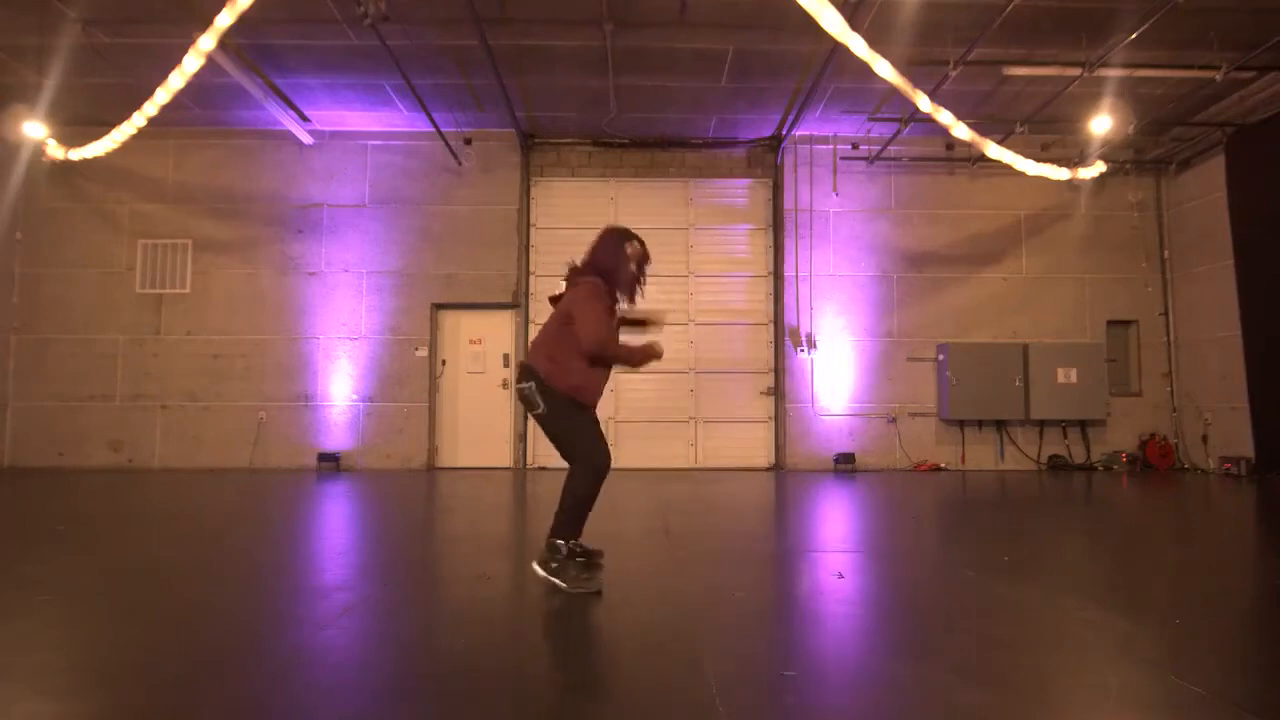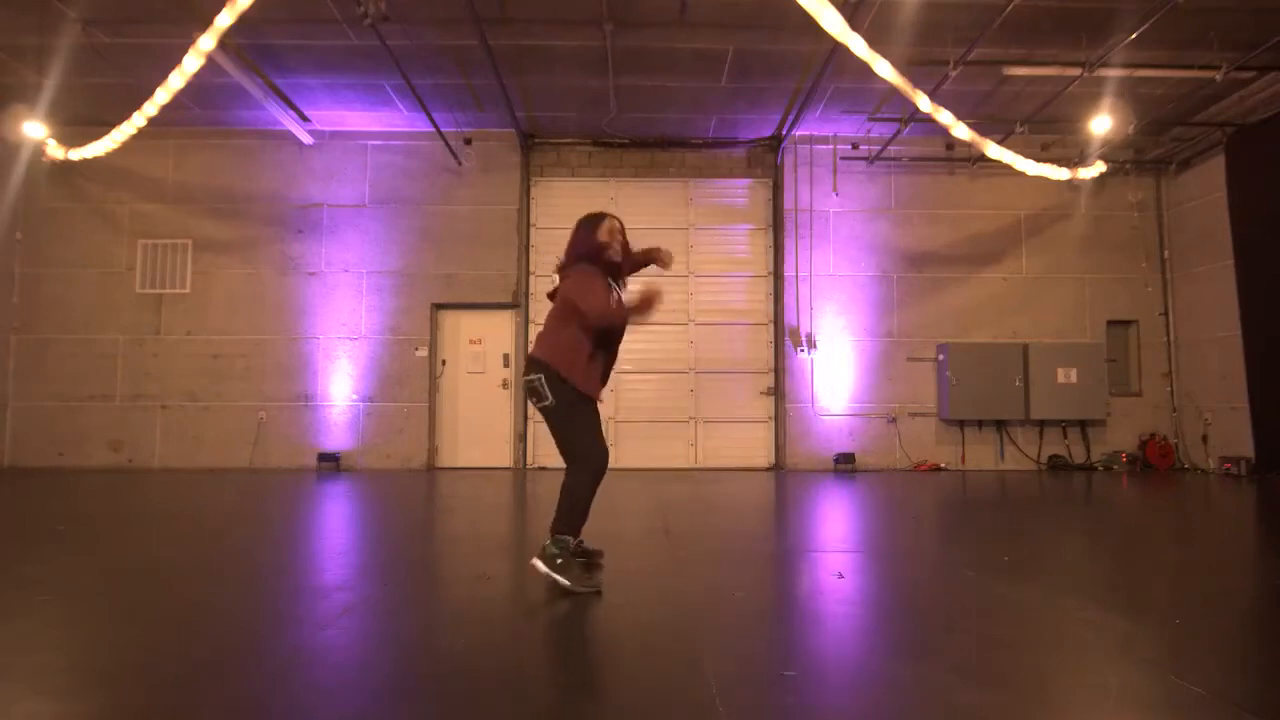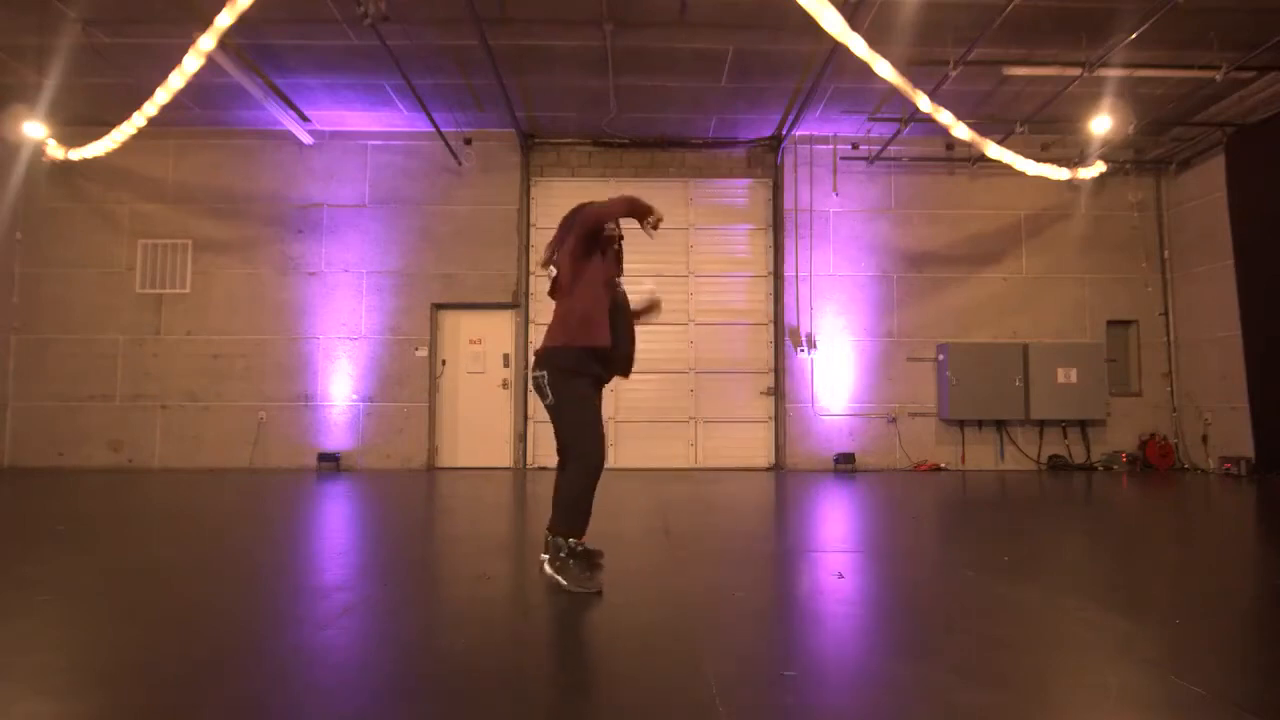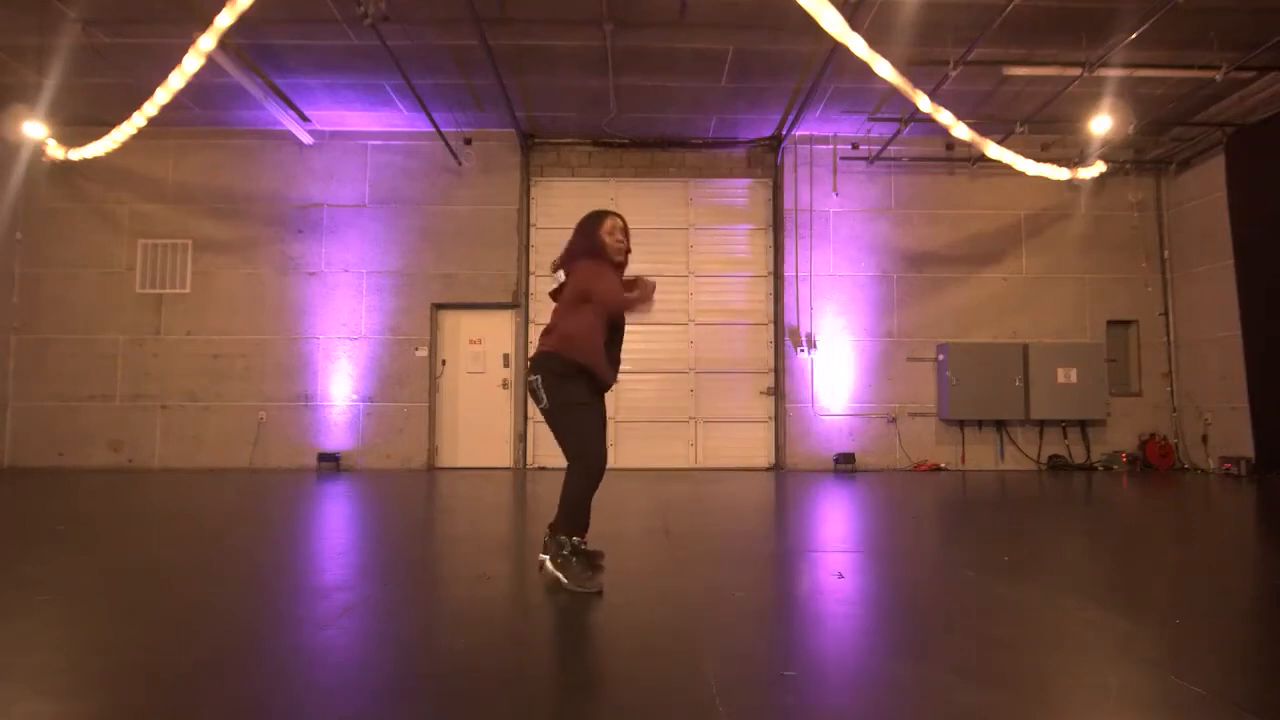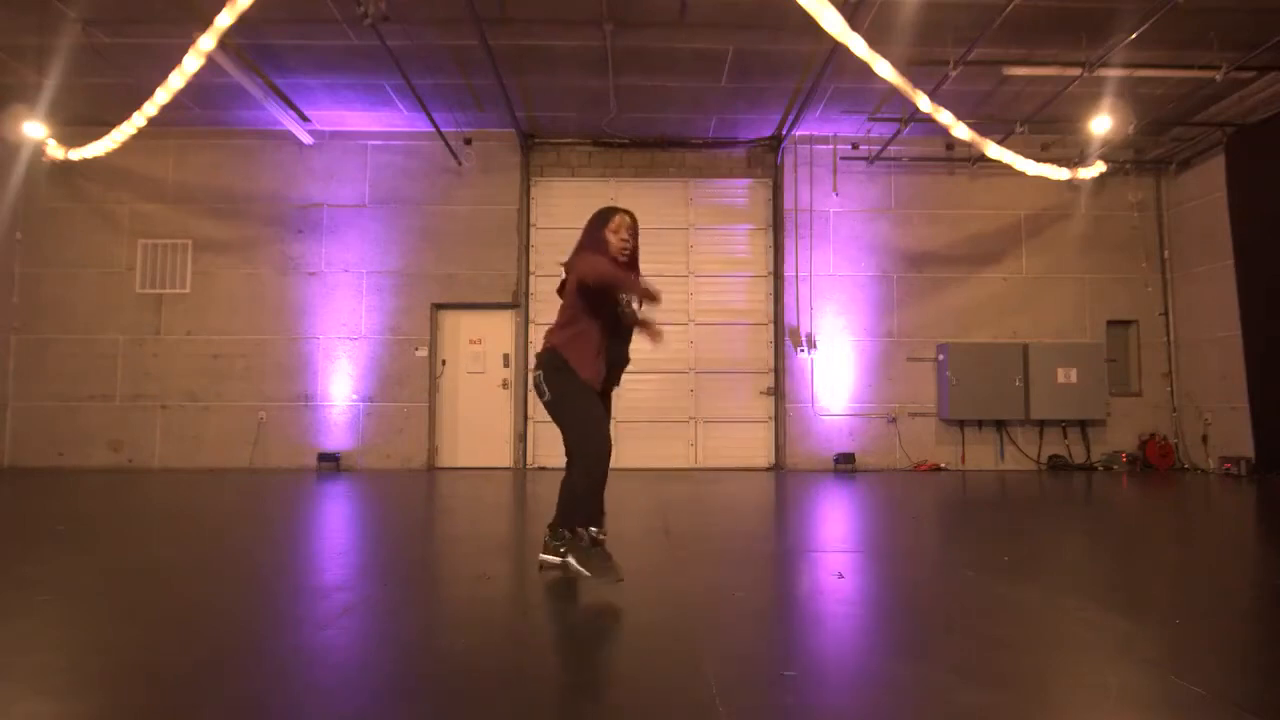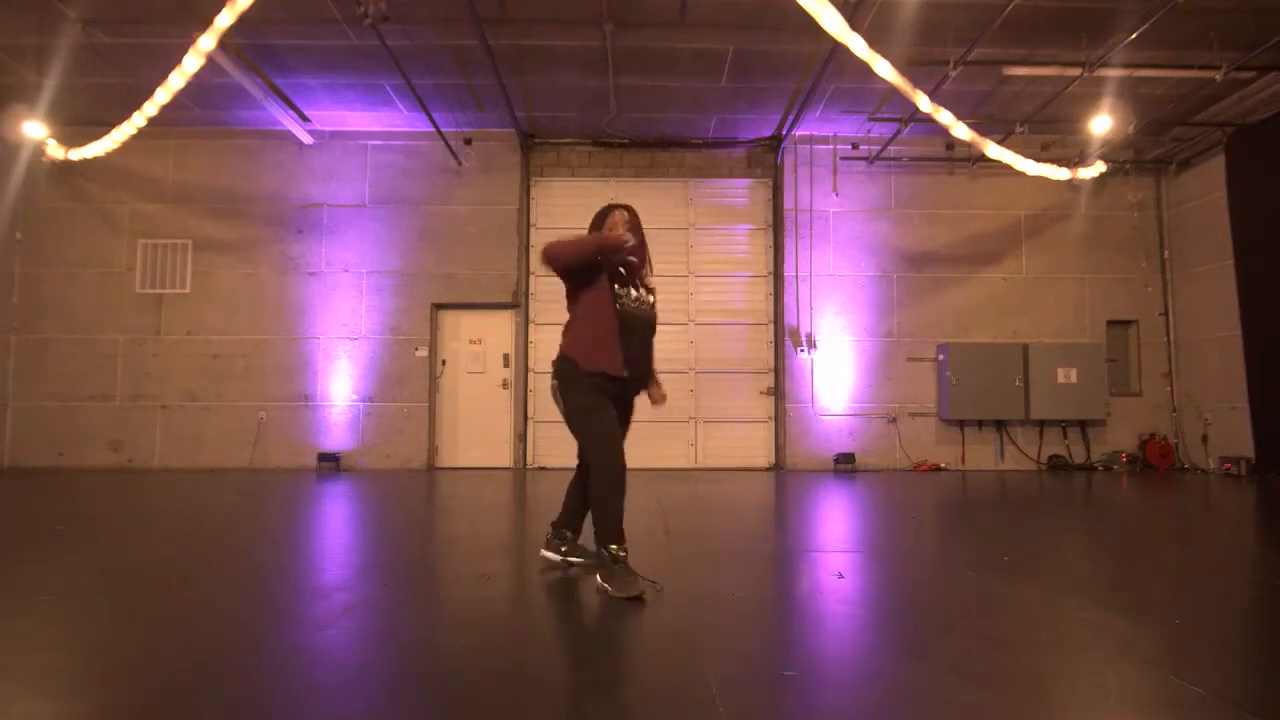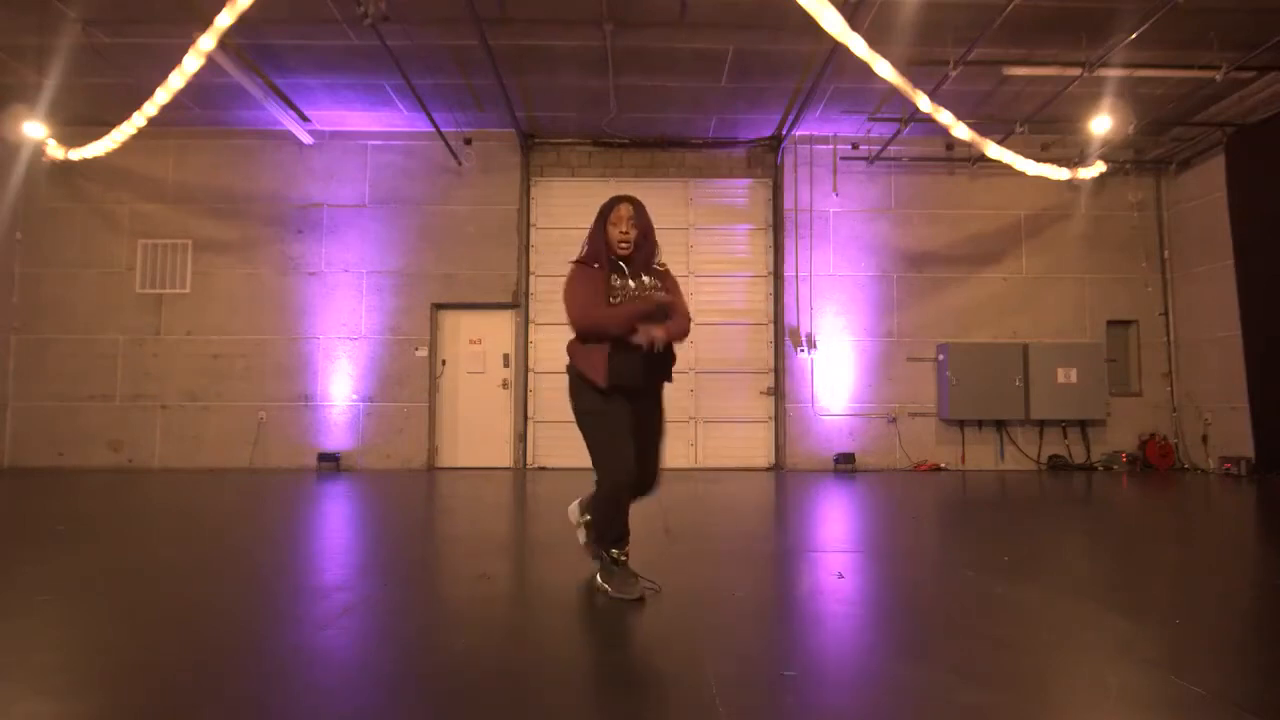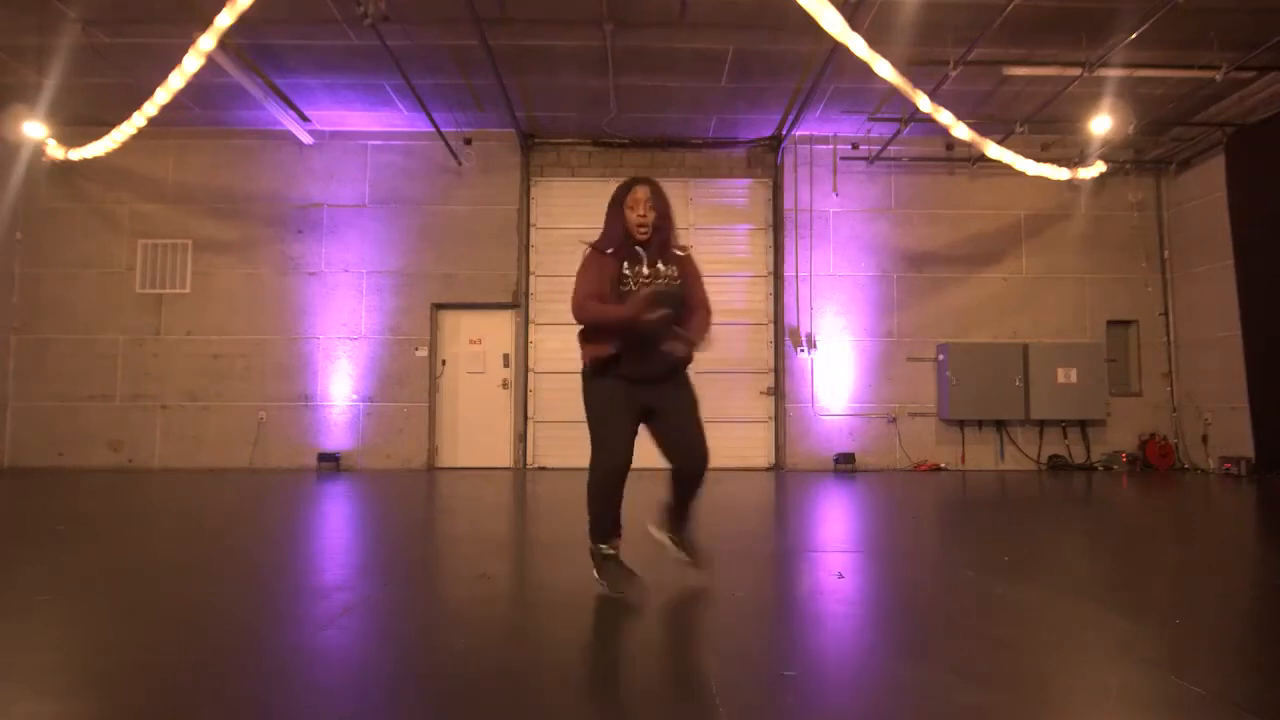
dt=0.2s
person 1, frame 1
left shoulder: (601, 291)
right shoulder: (589, 288)
left elbow: (602, 334)
right elbow: (594, 344)
left wrist: (643, 322)
right wrist: (640, 353)
left hip: (566, 387)
right hip: (545, 385)
left knee: (593, 463)
right knee: (591, 462)
left ankle: (564, 543)
right ankle: (554, 555)
person 1, frame 2
left shoulder: (604, 277)
right shoulder: (584, 275)
right elbow: (602, 316)
left wrist: (649, 257)
right wrist: (641, 306)
left hip: (572, 380)
right hip: (555, 377)
left knee: (586, 461)
right knee: (591, 459)
left ankle: (565, 544)
right ankle: (556, 553)
person 1, frame 3
left shoulder: (600, 270)
right shoulder: (580, 253)
right elbow: (593, 214)
left wrist: (641, 312)
right wrist: (642, 209)
left hip: (584, 372)
right hip: (563, 371)
left knee: (579, 459)
right knee: (587, 457)
left ankle: (562, 542)
right ankle: (561, 554)
person 1, frame 4
left shoulder: (602, 275)
right shoulder: (590, 269)
left elbow: (617, 292)
right elbow: (618, 302)
left wrist: (635, 285)
right wrist: (639, 294)
left hip: (584, 380)
right hip: (559, 377)
left knee: (587, 462)
right knee: (590, 458)
left ankle: (559, 542)
right ankle: (564, 551)
person 1, frame 5
left shoulder: (619, 279)
right shoulder: (591, 269)
right elbow: (597, 272)
left wrist: (641, 321)
right wrist: (642, 289)
left hip: (594, 380)
right hip: (564, 374)
left knee: (584, 458)
right knee: (593, 448)
left ankle: (559, 540)
right ankle: (588, 540)
person 1, frame 6
left shoulder: (643, 284)
right shoulder: (586, 268)
left elbow: (642, 340)
right elbow: (552, 253)
left wrist: (654, 382)
right wrist: (603, 244)
left hip: (621, 388)
right hip: (583, 382)
left knee: (595, 465)
right knee: (609, 462)
left ankle: (560, 540)
right ankle: (612, 560)
person 1, frame 7
left shoulder: (658, 275)
right shoulder: (586, 272)
left elbow: (683, 321)
right elbow: (583, 321)
left wrist: (663, 330)
right wrist: (638, 310)
left hip: (646, 391)
right hip: (599, 389)
left knee: (644, 477)
right knee: (618, 472)
left ankle: (589, 513)
right ankle: (612, 562)
person 1, frame 8
left shoulder: (679, 259)
right shoulder: (602, 258)
left elbow: (700, 309)
right elbow: (583, 307)
left wrist: (689, 339)
right wrist: (628, 312)
left hip: (667, 379)
right hip: (611, 378)
left knee: (692, 459)
right knee: (610, 464)
left ankle: (673, 523)
right ankle: (605, 555)
